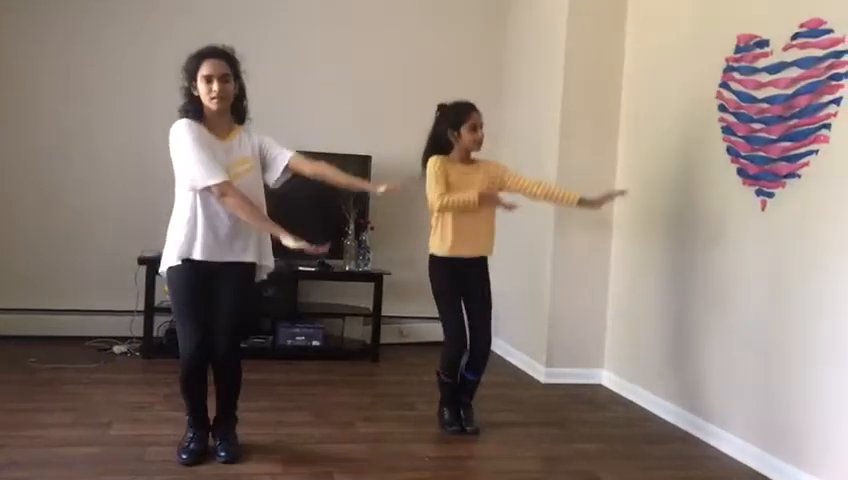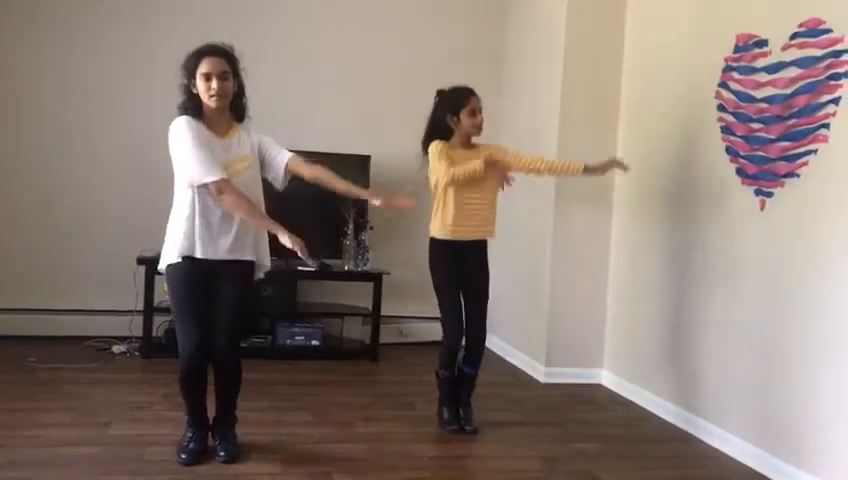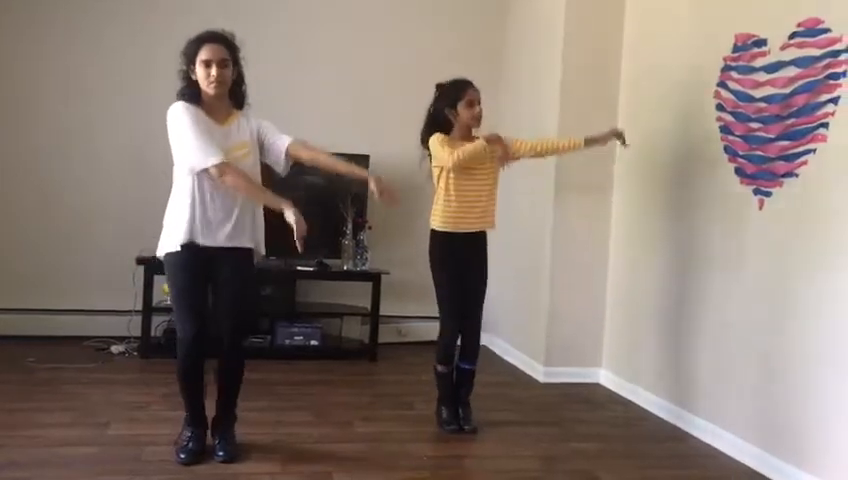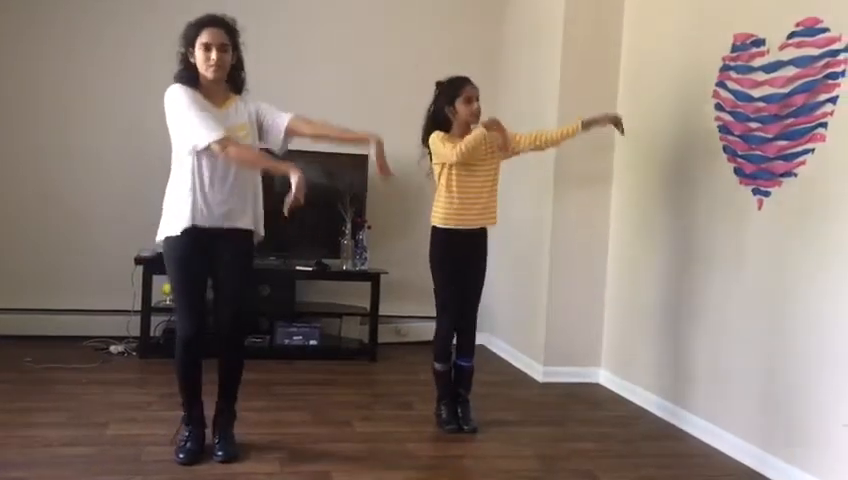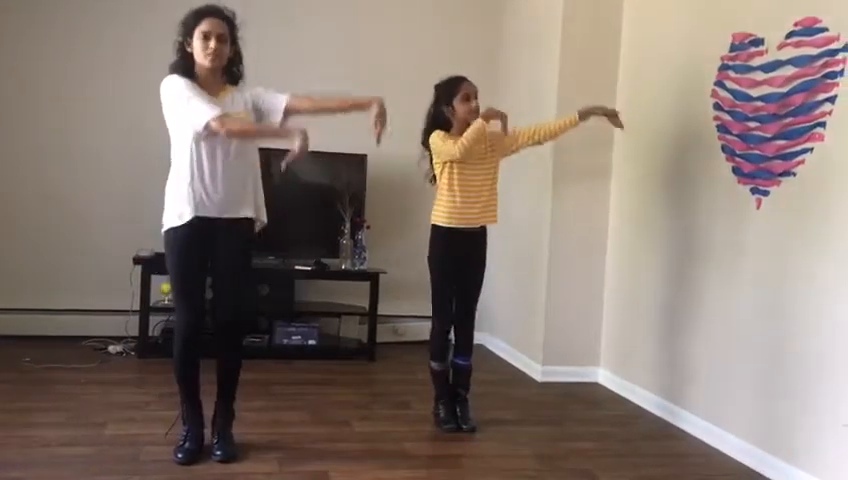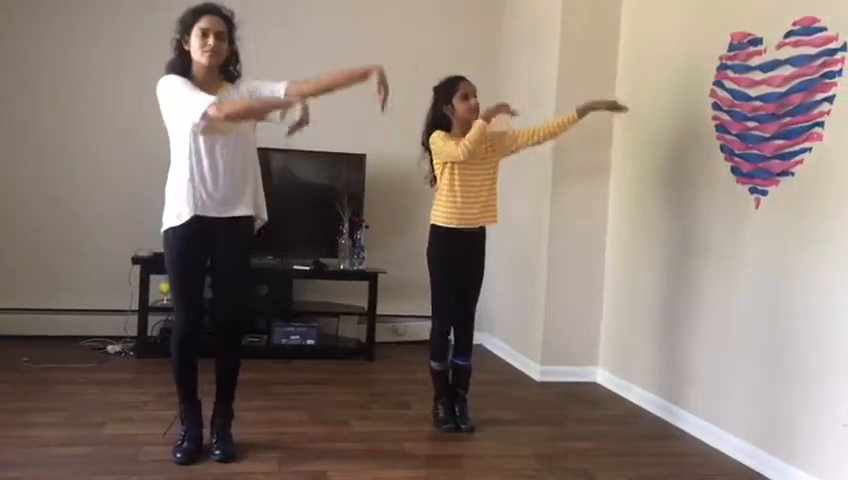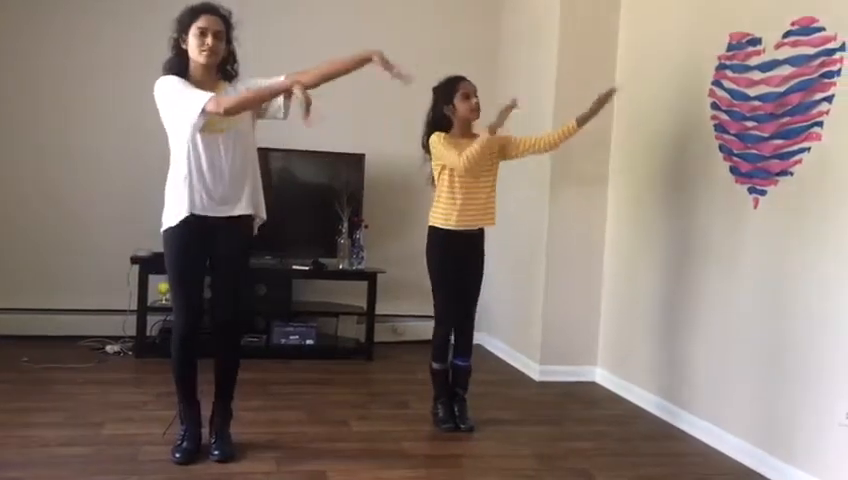
dt=0.1s
person 1, frame 1
left shoulder: (253, 141)
right shoulder: (184, 131)
left elbow: (308, 166)
right elbow: (224, 193)
left wrist: (371, 187)
right wrist: (283, 235)
left hip: (236, 259)
right hip: (189, 257)
left knee: (225, 347)
right knee: (194, 348)
left ankle: (225, 427)
right ankle: (196, 427)
person 1, frame 2
left shoulder: (253, 138)
right shoulder: (184, 129)
left elbow: (305, 169)
right elbow: (222, 191)
left wrist: (368, 196)
right wrist: (281, 232)
left hip: (238, 256)
right hip: (188, 255)
left knee: (225, 346)
right knee: (194, 347)
left ankle: (224, 426)
right ankle: (196, 427)
person 1, frame 3
left shoulder: (252, 124)
right shoulder: (181, 115)
left elbow: (305, 152)
right elbow: (223, 172)
left wrist: (367, 176)
right wrist: (285, 206)
left hip: (236, 245)
right hip: (187, 243)
left knee: (231, 340)
right knee: (190, 337)
left ankle: (224, 427)
right ankle: (194, 427)
person 1, frame 4
left shoulder: (251, 108)
right shoulder: (179, 97)
left elbow: (307, 127)
right elbow: (227, 147)
left wrist: (369, 140)
right wrist: (290, 171)
left hip: (235, 230)
right hip: (187, 228)
left knee: (231, 328)
right knee: (190, 328)
left ankle: (224, 424)
right ankle: (193, 425)
person 1, frame 5
left shoulder: (248, 96)
right shoulder: (175, 87)
left elbow: (306, 104)
right elbow: (223, 126)
left wrist: (368, 102)
right wrist: (289, 133)
left hip: (236, 220)
right hip: (188, 219)
left knee: (229, 323)
right knee: (188, 322)
left ankle: (223, 424)
right ankle: (191, 424)
person 1, frame 6
left shoulder: (244, 91)
right shoulder: (172, 87)
left elbow: (308, 87)
right elbow: (219, 111)
left wrist: (368, 72)
right wrist: (287, 101)
left hip: (235, 218)
right hip: (187, 217)
left knee: (228, 321)
right knee: (187, 321)
left ankle: (222, 424)
right ankle: (190, 424)
person 1, frame 7
left shoulder: (243, 88)
right shoulder: (169, 86)
left elbow: (308, 78)
right elbow: (220, 107)
left wrist: (368, 57)
right wrist: (287, 84)
left hip: (234, 217)
right hip: (186, 217)
left knee: (228, 321)
right knee: (187, 321)
left ankle: (221, 423)
right ankle: (189, 424)
person 2, frame 1
left shoulder: (491, 169)
right shoulder: (437, 164)
left elbow: (535, 188)
right elbow: (438, 202)
left wrist: (586, 201)
right wrist: (482, 197)
left hip: (477, 264)
right hip: (445, 264)
left knee: (482, 343)
right knee: (457, 341)
left ankle: (464, 404)
right ankle: (447, 405)
person 2, frame 2
left shoulder: (494, 155)
right shoulder: (438, 149)
left elbow: (538, 164)
right elbow: (444, 178)
left wrist: (590, 168)
right wrist: (485, 165)
left hip: (476, 249)
right hip: (445, 248)
left knee: (477, 332)
right knee: (454, 331)
left ankle: (464, 402)
right ankle: (446, 403)
person 2, frame 3
left shoulder: (494, 145)
right shoulder: (439, 141)
left elbow: (539, 148)
right elbow: (453, 161)
left wrist: (591, 141)
right wrist: (486, 142)
left hip: (476, 242)
right hip: (445, 240)
left knee: (472, 326)
right knee: (451, 325)
left ankle: (463, 401)
right ankle: (445, 402)
person 2, frame 4
left shoulder: (495, 141)
right shoulder: (439, 140)
left elbow: (541, 139)
right elbow: (458, 154)
left wrist: (590, 123)
right wrist: (485, 127)
left hip: (476, 238)
right hip: (446, 237)
left knee: (468, 321)
right knee: (447, 321)
left ankle: (462, 400)
right ankle: (444, 402)
person 2, frame 5
left shoulder: (494, 139)
right shoulder: (439, 140)
left elbow: (540, 133)
right elbow: (460, 150)
left wrist: (586, 114)
right wrist: (484, 119)
left hip: (475, 237)
right hip: (446, 235)
left knee: (466, 320)
right knee: (443, 319)
left ankle: (461, 399)
right ankle: (442, 401)
person 2, frame 6
left shoulder: (493, 138)
right shoulder: (439, 139)
left elbow: (540, 133)
right elbow: (462, 152)
left wrist: (585, 109)
right wrist: (487, 117)
left hip: (474, 237)
right hip: (445, 235)
left knee: (465, 320)
right knee: (443, 319)
left ankle: (460, 399)
right ankle: (441, 402)
person 2, frame 7
left shoulder: (494, 143)
right shoulder: (439, 141)
left elbow: (541, 143)
right elbow: (464, 163)
left wrist: (586, 116)
right wrist: (494, 125)
left hip: (473, 239)
right hip: (444, 237)
left knee: (465, 321)
right knee: (445, 320)
left ankle: (459, 399)
right ankle: (441, 401)
